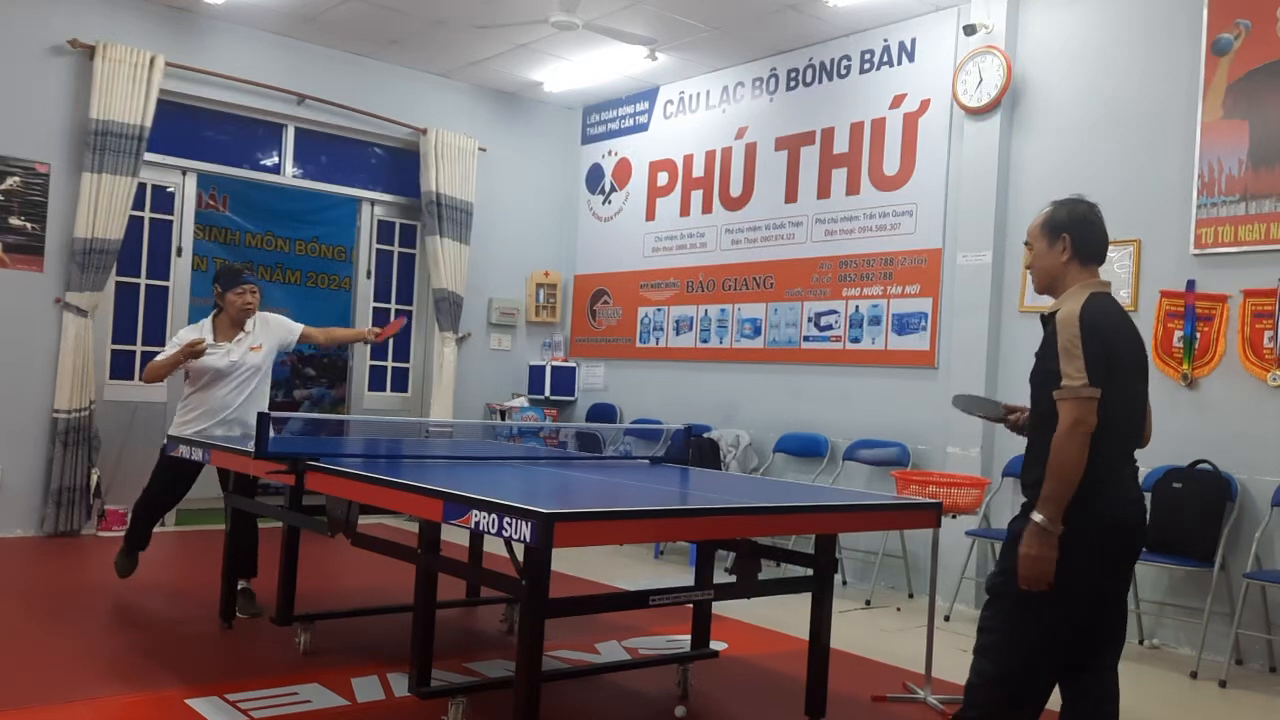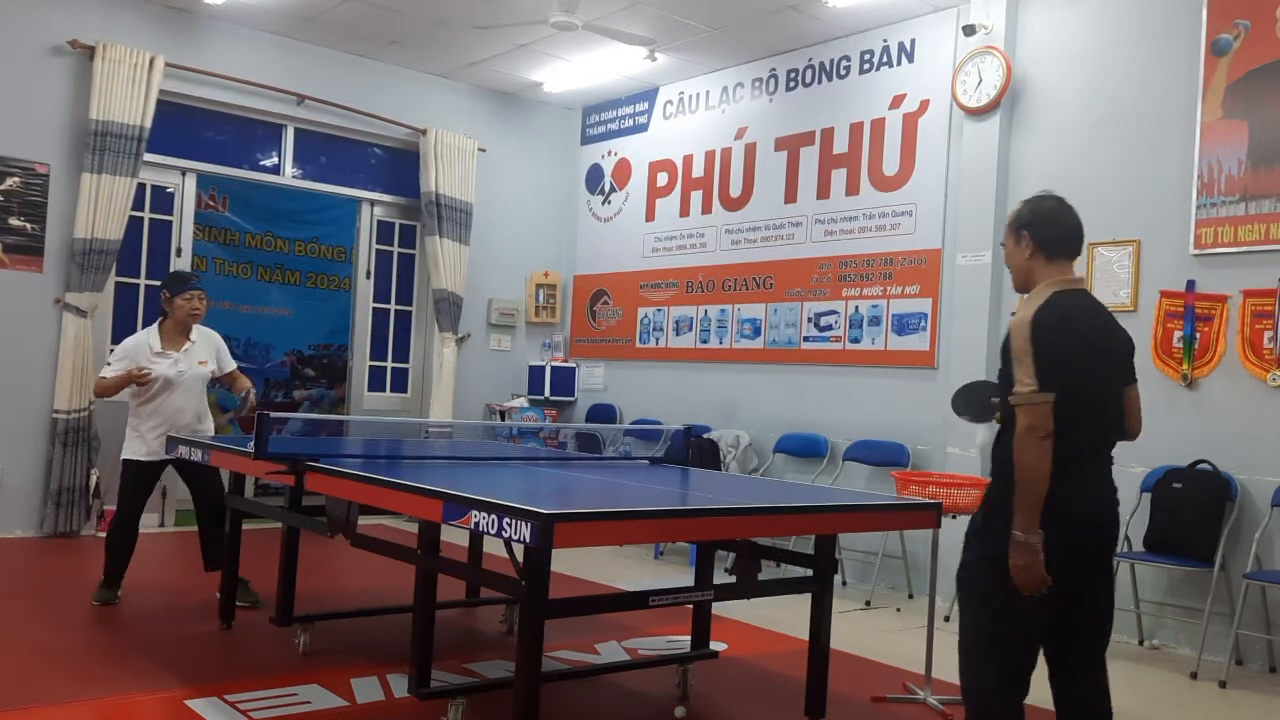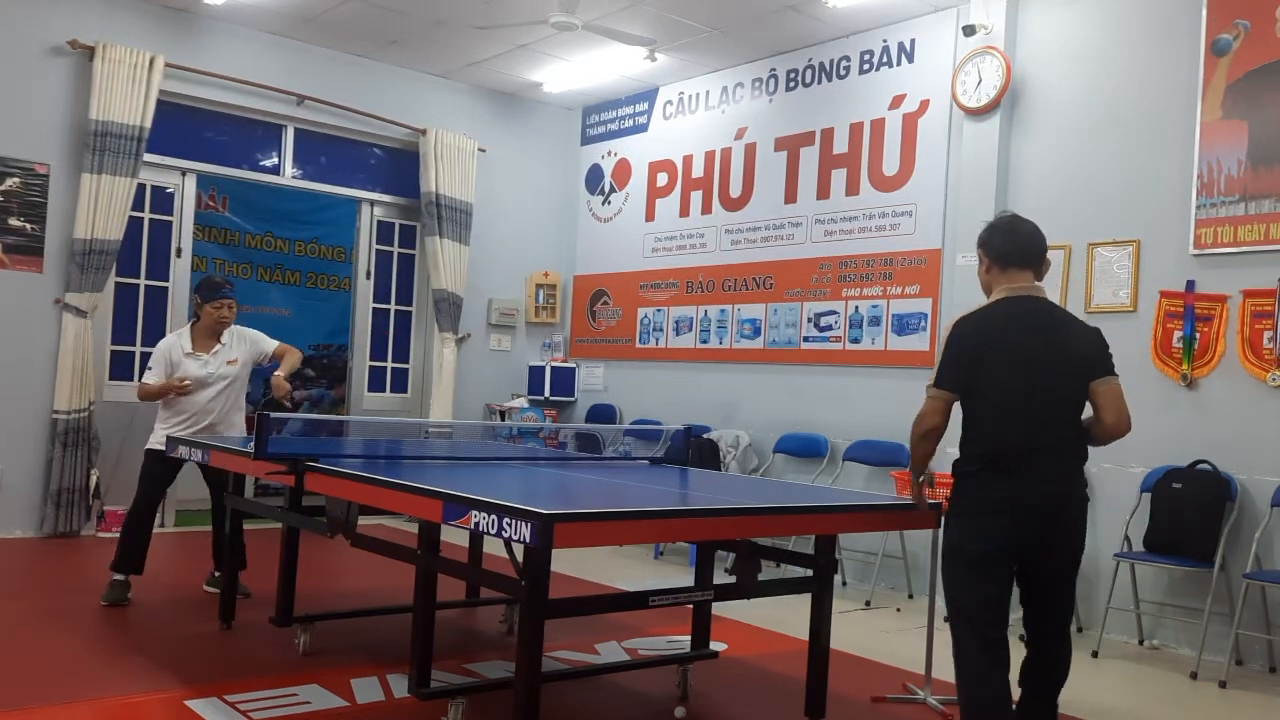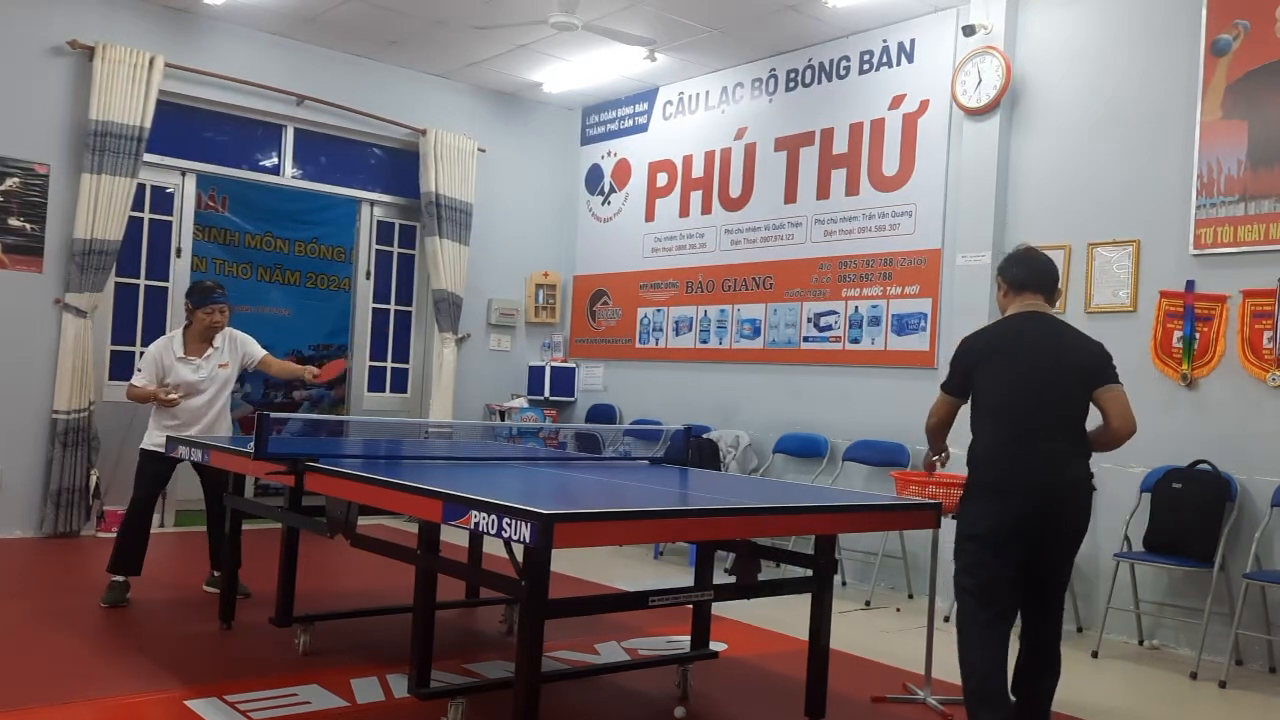
dt=0.5s
person 1, frame 1
left shoulder: (1075, 317)
right shoulder: (1121, 323)
left elbow: (1077, 428)
left wrist: (1041, 523)
right wrist: (1040, 421)
left hip: (1076, 523)
right hip: (1117, 518)
left knee: (1006, 664)
right knee: (1090, 668)
person 1, frame 2
left shoulder: (1035, 318)
right shoulder: (1108, 325)
left elbow: (1034, 433)
right elbow: (1128, 424)
left wrist: (1025, 535)
left hip: (1037, 519)
right hip: (1094, 514)
left knee: (991, 663)
right knee: (1081, 666)
person 1, frame 3
left shoulder: (970, 330)
right shoulder: (1082, 335)
left elbow: (930, 423)
right elbow: (1114, 422)
left wrist: (918, 474)
left hip: (984, 507)
right hip: (1061, 507)
left knee: (981, 645)
right knee: (1050, 633)
person 1, frame 4
left shoulder: (979, 343)
right shoulder: (1086, 348)
left elbow: (937, 421)
right elbow: (1121, 426)
left wrist: (937, 451)
left hip: (995, 496)
right hip: (1065, 499)
left knee: (984, 619)
right knee: (1044, 617)
person 2, frame 1
left shoulder: (270, 326)
right shoulder: (191, 335)
left elbow: (319, 335)
right elbow: (149, 376)
left wrist: (361, 334)
right wrist: (183, 355)
left hip: (240, 438)
right hip: (189, 435)
left knee: (243, 512)
right knee: (156, 498)
left ankle: (242, 585)
right ankle: (132, 546)
person 2, frame 2
left shoulder: (211, 341)
right shoulder: (136, 345)
left elbow: (233, 378)
right elbow: (100, 389)
left wrist: (248, 389)
right wrist: (127, 378)
right hip: (145, 446)
left knee: (216, 508)
right knee: (126, 516)
right ankle: (110, 581)
person 2, frame 3
left shoulder: (245, 339)
right shoulder: (170, 346)
left elbow: (291, 353)
right elbow: (144, 393)
left wrist: (281, 373)
right wrist: (168, 387)
left hip: (221, 440)
right hip: (170, 437)
left knee: (228, 507)
right knee: (144, 504)
left ankle: (221, 573)
right ankle: (121, 577)
person 2, frame 4
left shoulder: (235, 341)
right shoulder: (162, 348)
left elbow: (272, 365)
right elbow: (134, 391)
left wrist: (304, 371)
right wrist: (156, 395)
left hip: (214, 441)
right hip: (164, 440)
left knee: (224, 506)
right knee: (141, 505)
left ankle: (220, 573)
right ankle: (119, 578)
